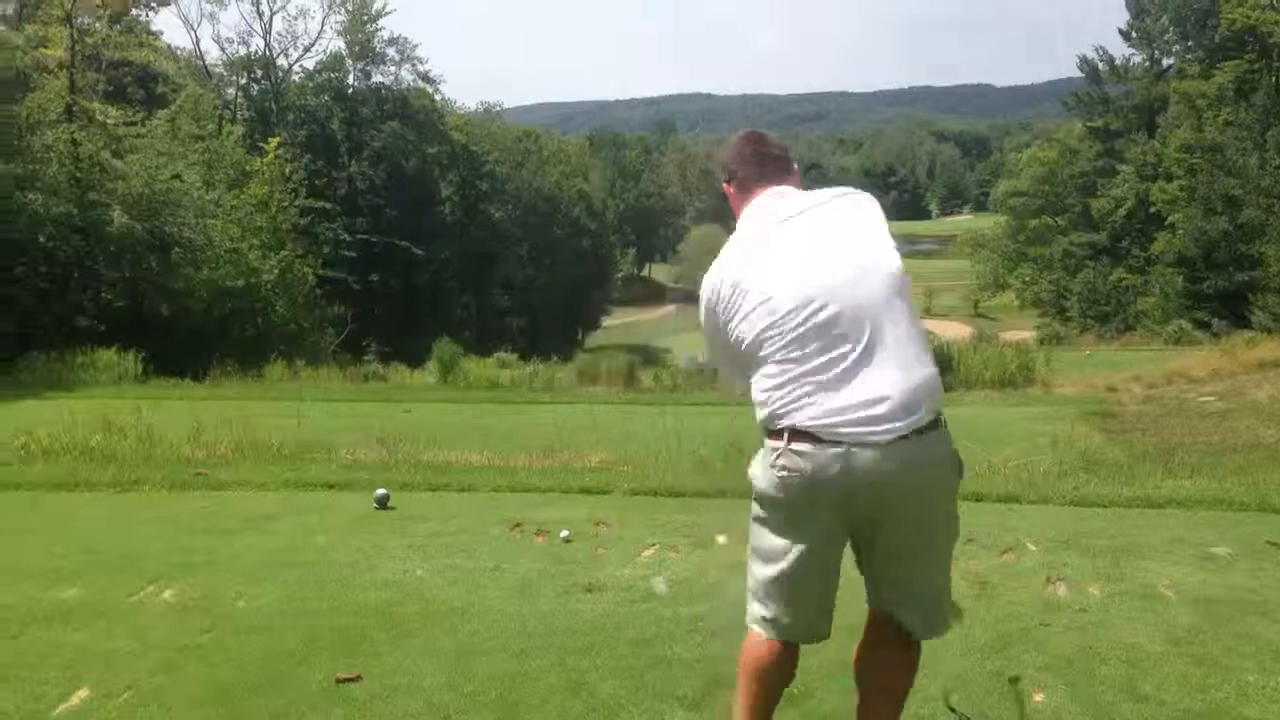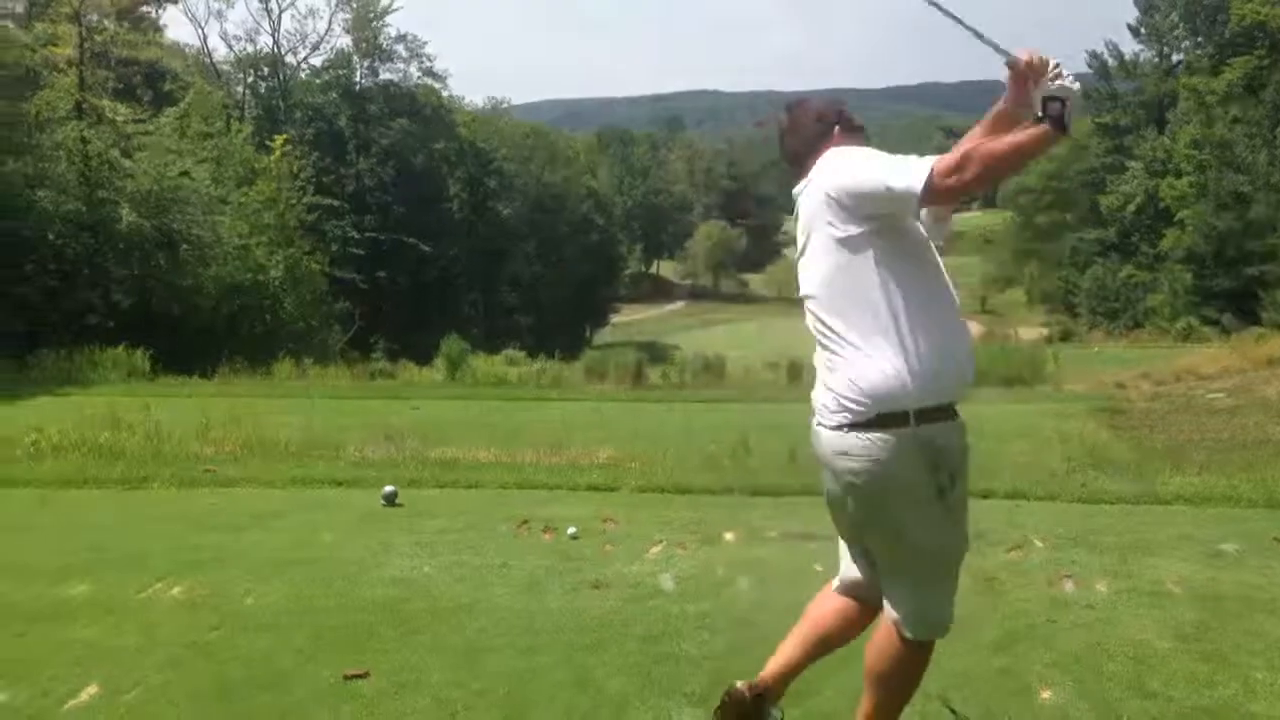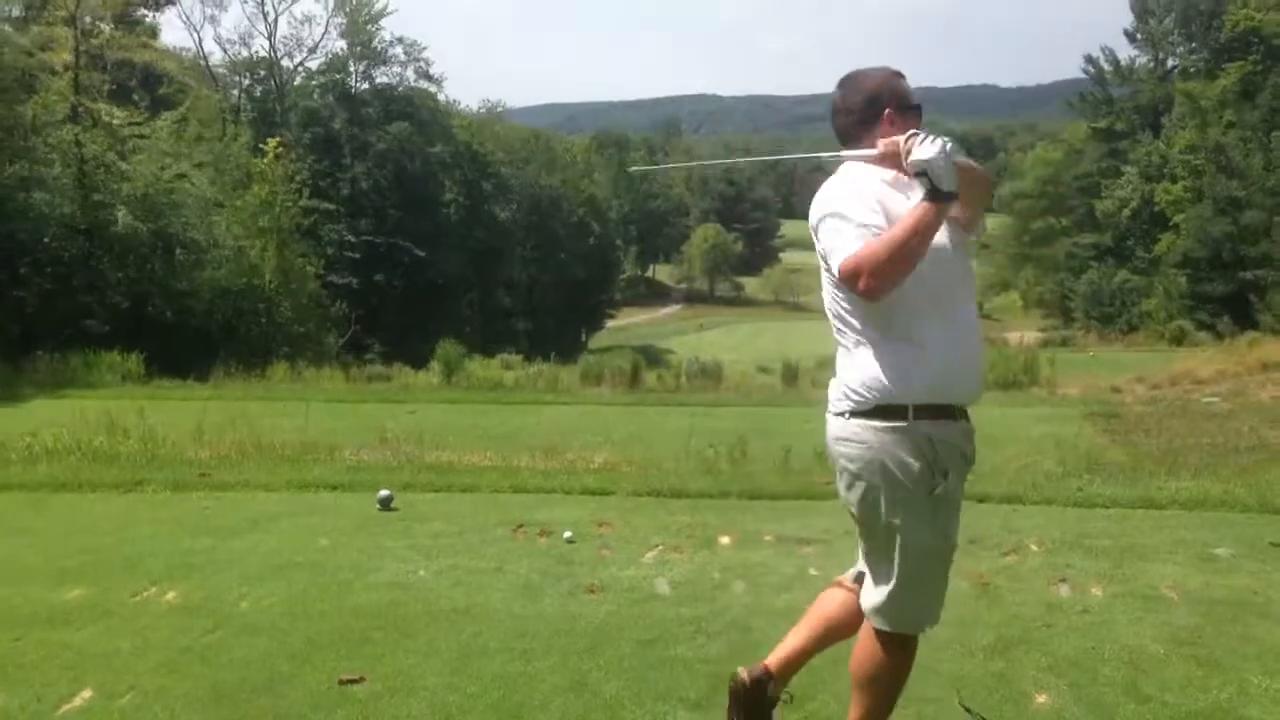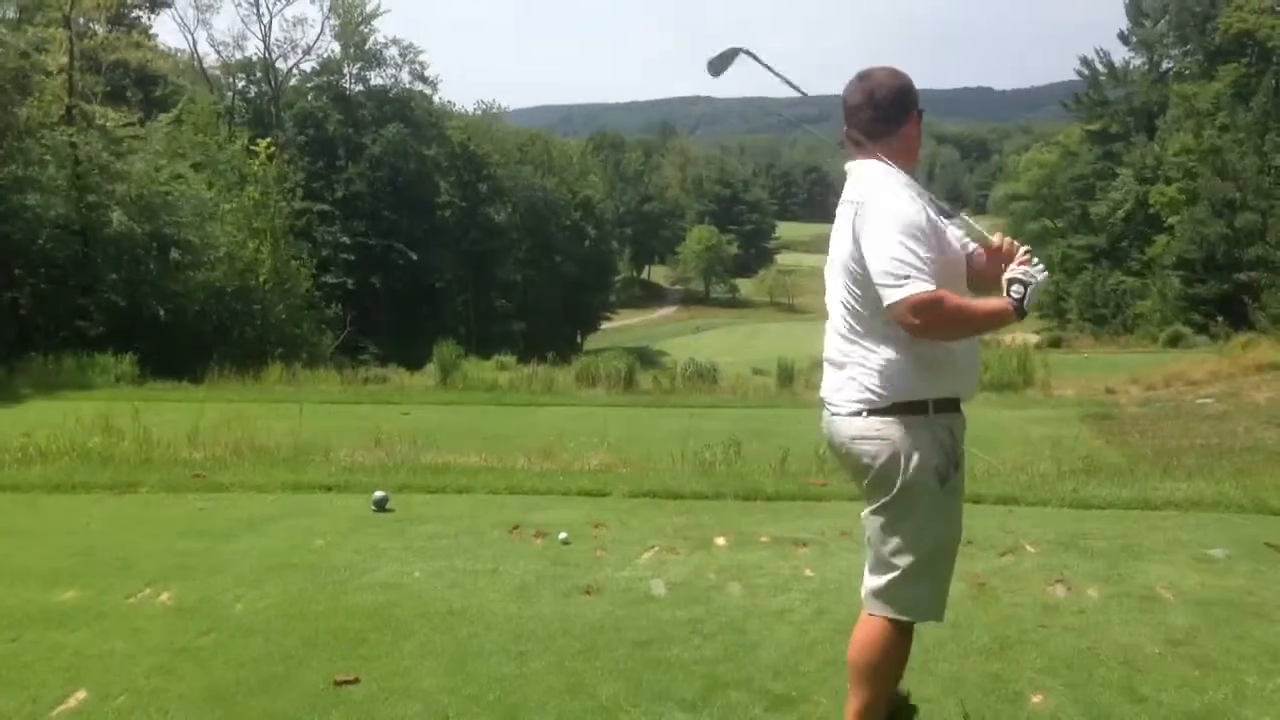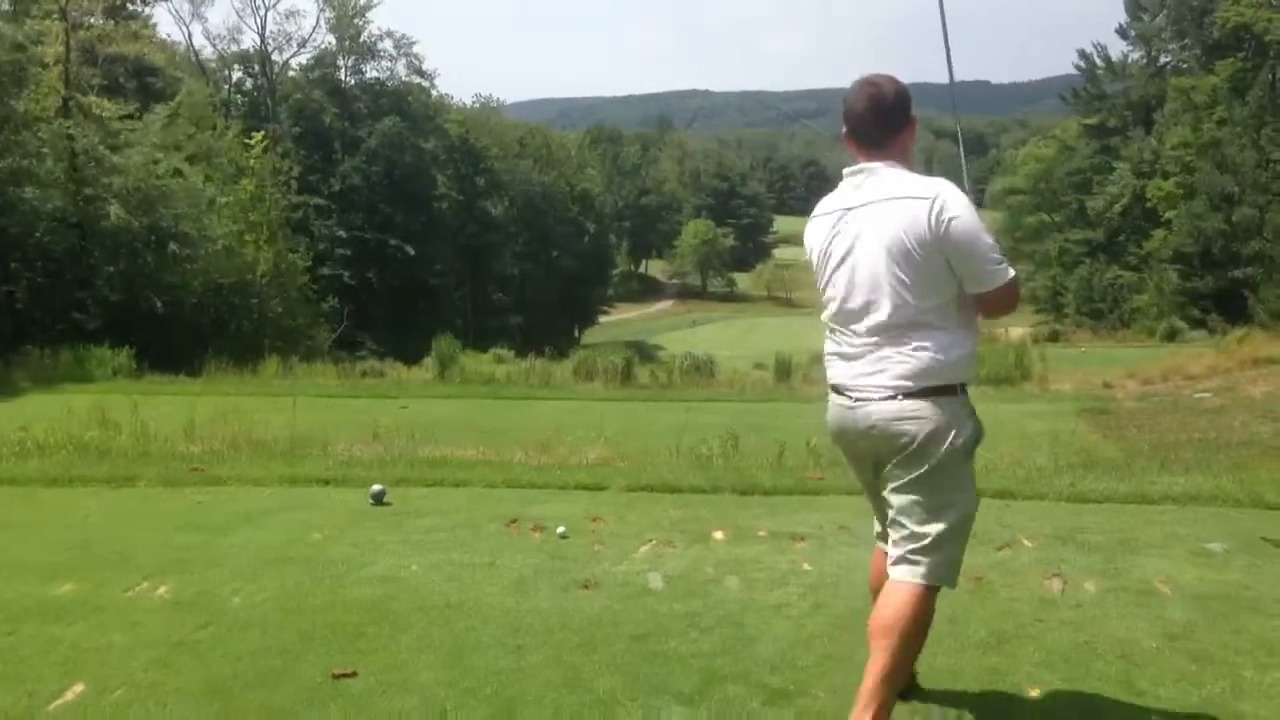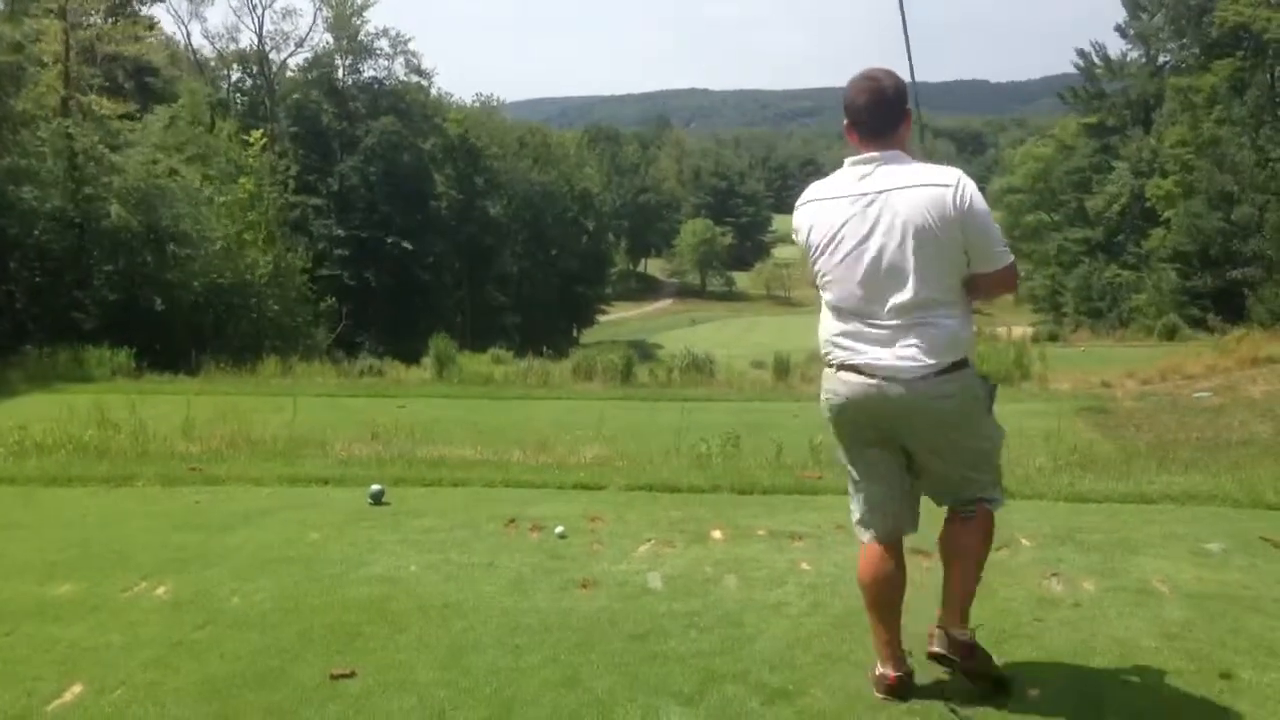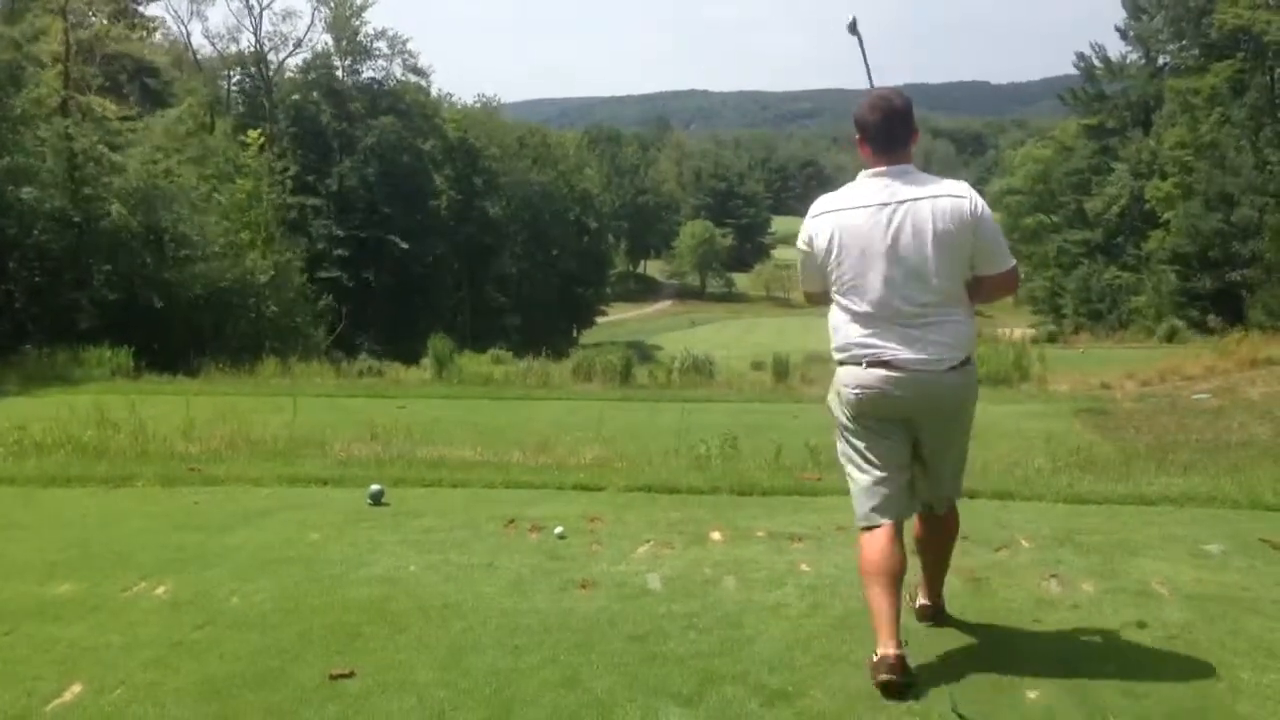
dt=0.3s
person 1, frame 1
left shoulder: (722, 276)
right shoulder: (859, 207)
left hip: (801, 458)
right hip: (909, 445)
left knee: (778, 621)
right knee: (901, 614)
person 1, frame 2
left shoulder: (858, 206)
right shoulder: (844, 181)
left elbow: (943, 174)
right elbow: (953, 177)
left wrist: (1018, 100)
right wrist: (1050, 124)
left hip: (850, 432)
right hip: (901, 436)
left knee: (864, 586)
right knee: (917, 613)
person 1, frame 3
left shoulder: (907, 186)
right shoulder: (848, 195)
left elbow: (978, 193)
right elbow: (869, 275)
left wrist: (945, 169)
right wrist: (934, 189)
left hip: (926, 423)
right hip: (893, 428)
left knee: (875, 583)
right knee: (898, 606)
person 1, frame 4
left shoulder: (901, 196)
right shoulder: (884, 201)
left elbow: (961, 263)
right elbow: (923, 310)
left wrist: (993, 260)
right wrist: (1013, 303)
left hip: (879, 415)
right hip: (901, 423)
left knee: (901, 571)
right knee: (899, 591)
person 1, frame 5
left shoulder: (823, 216)
right shoulder: (938, 201)
right elbow: (1003, 297)
right wrist: (960, 293)
left hip: (848, 404)
right hip: (921, 408)
left knee: (896, 539)
right knee: (921, 563)
person 1, frame 6
left shoulder: (812, 203)
right shoulder: (950, 187)
right elbow: (1001, 280)
left hip: (849, 383)
right hip: (935, 382)
left knee: (879, 527)
right knee: (974, 498)
left ankle: (891, 663)
right ankle: (953, 630)
person 1, frame 7
left shoulder: (826, 213)
right shoulder: (960, 201)
left elbow: (814, 292)
right elbow: (1004, 281)
left hip: (866, 380)
right hip: (946, 377)
left knee: (879, 512)
right knee: (938, 498)
left ankle: (888, 646)
right ankle: (931, 598)
